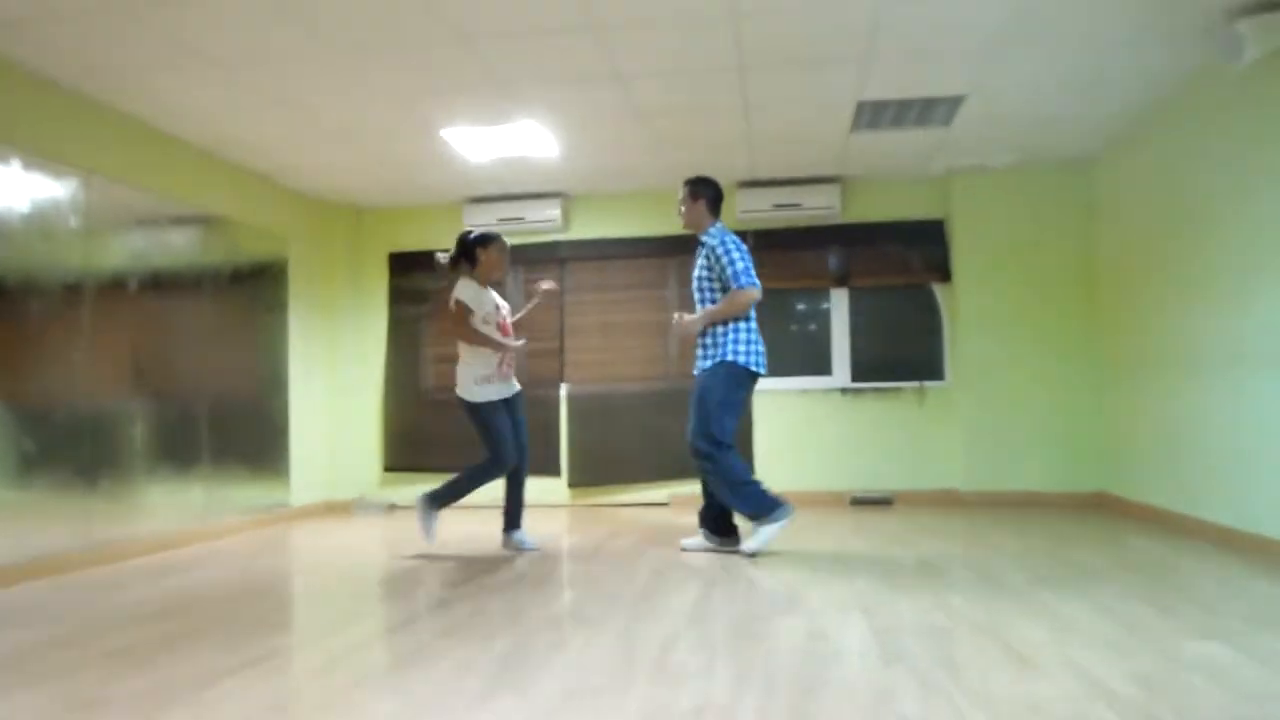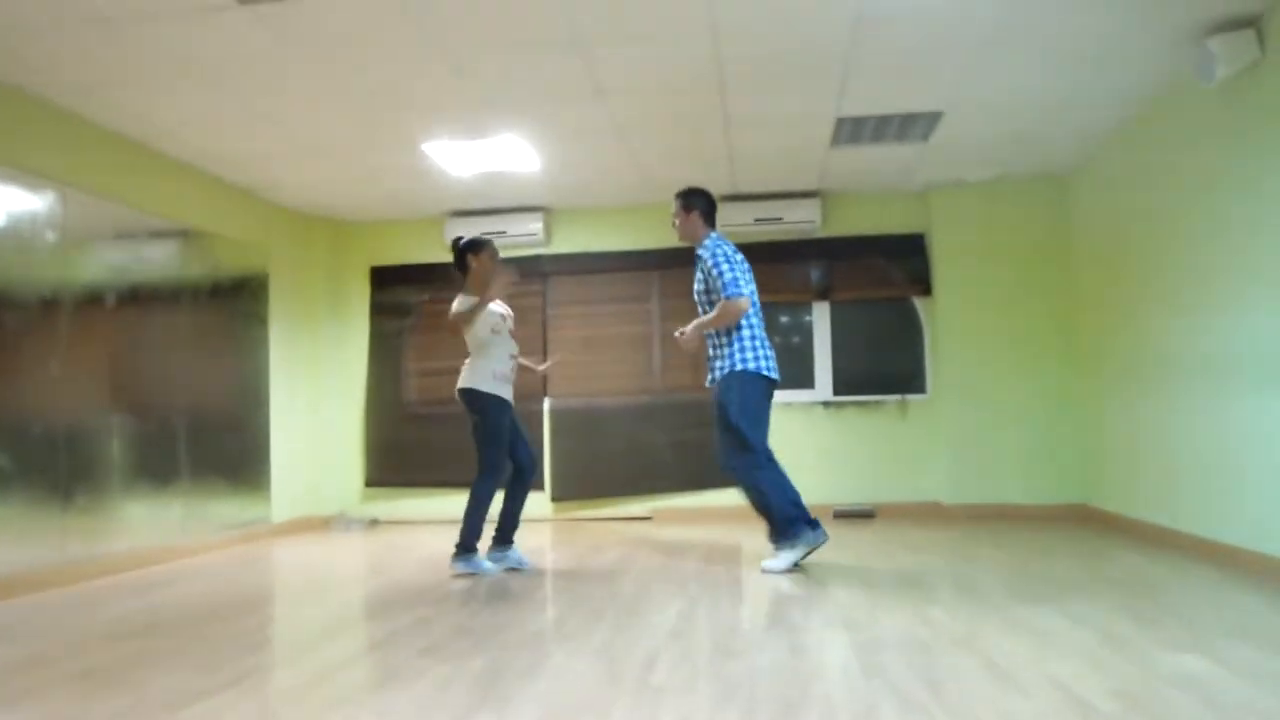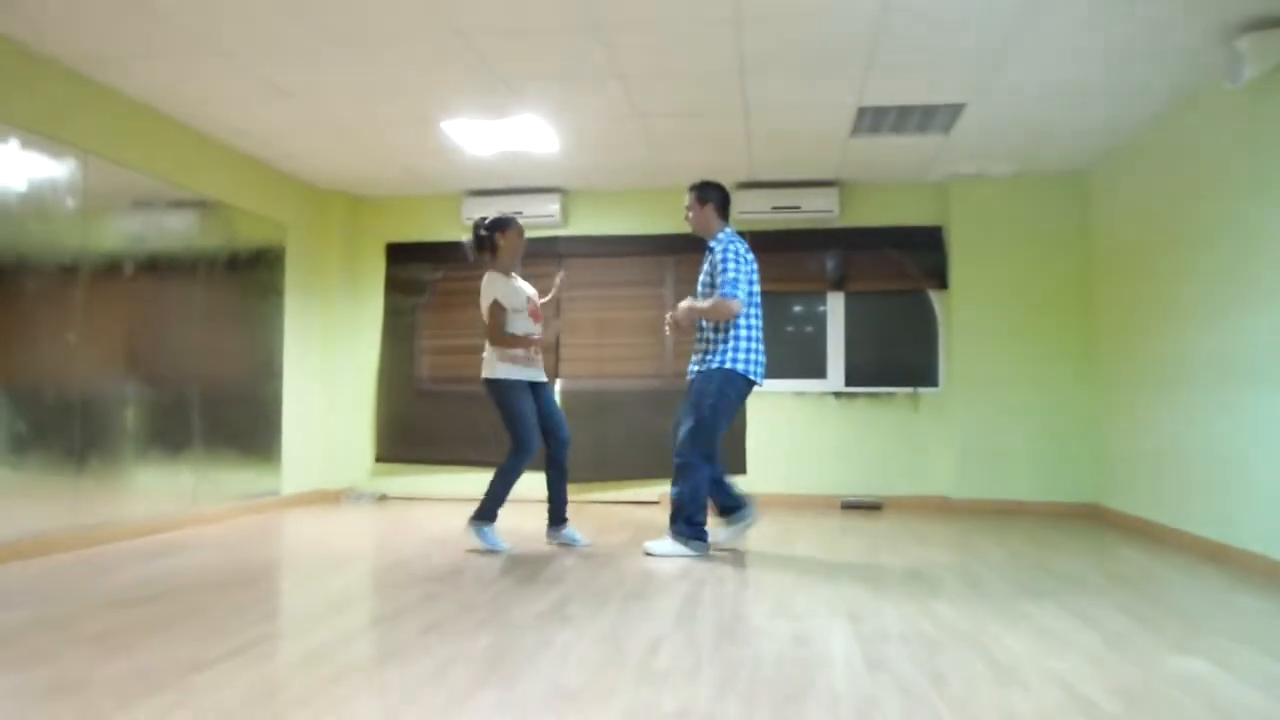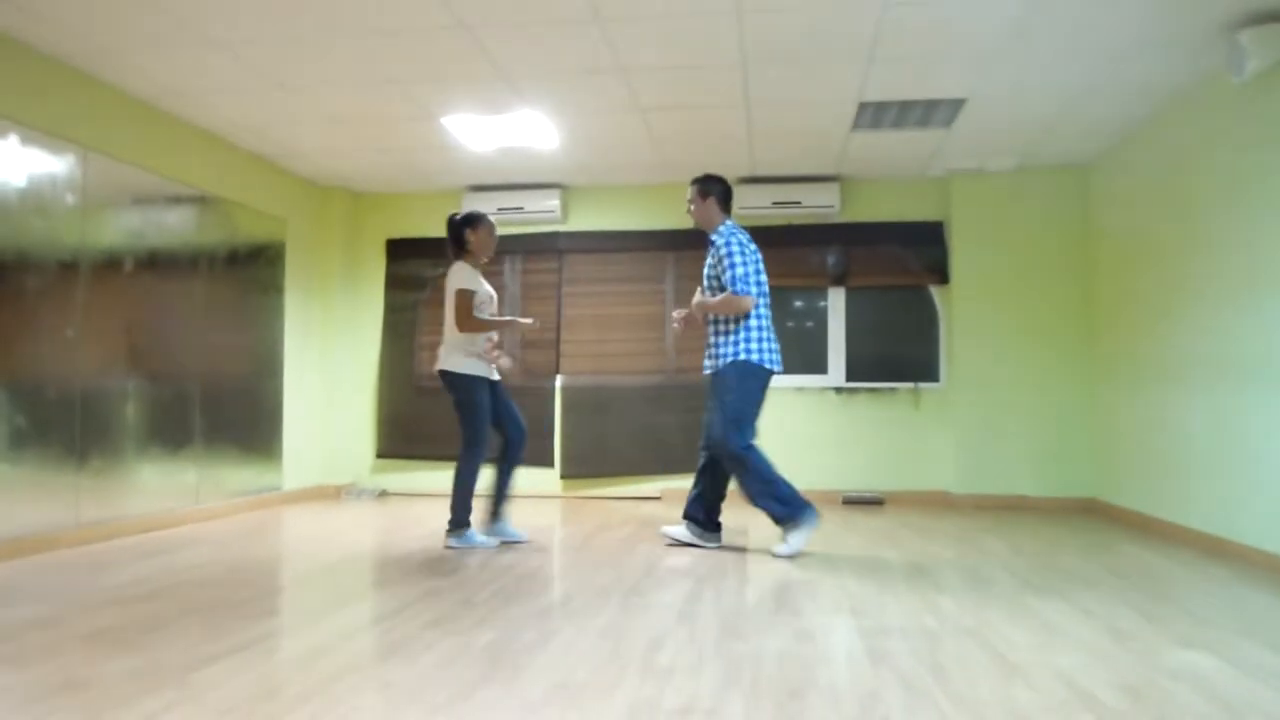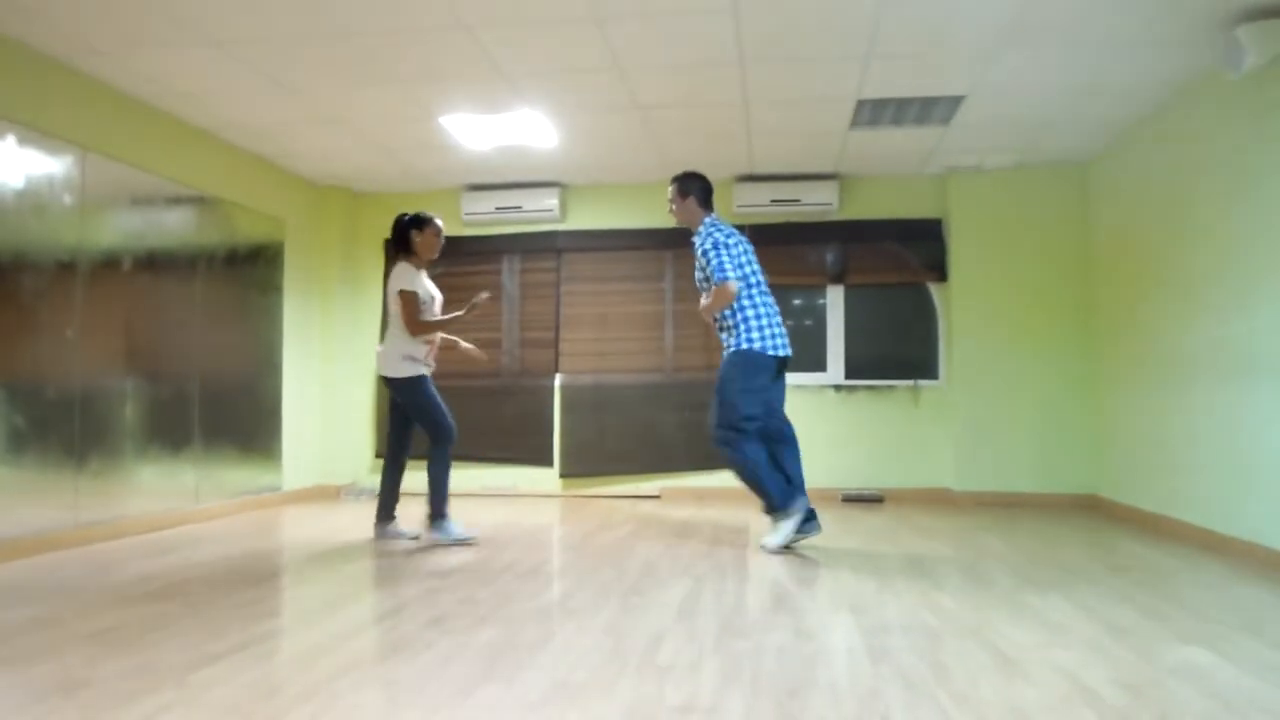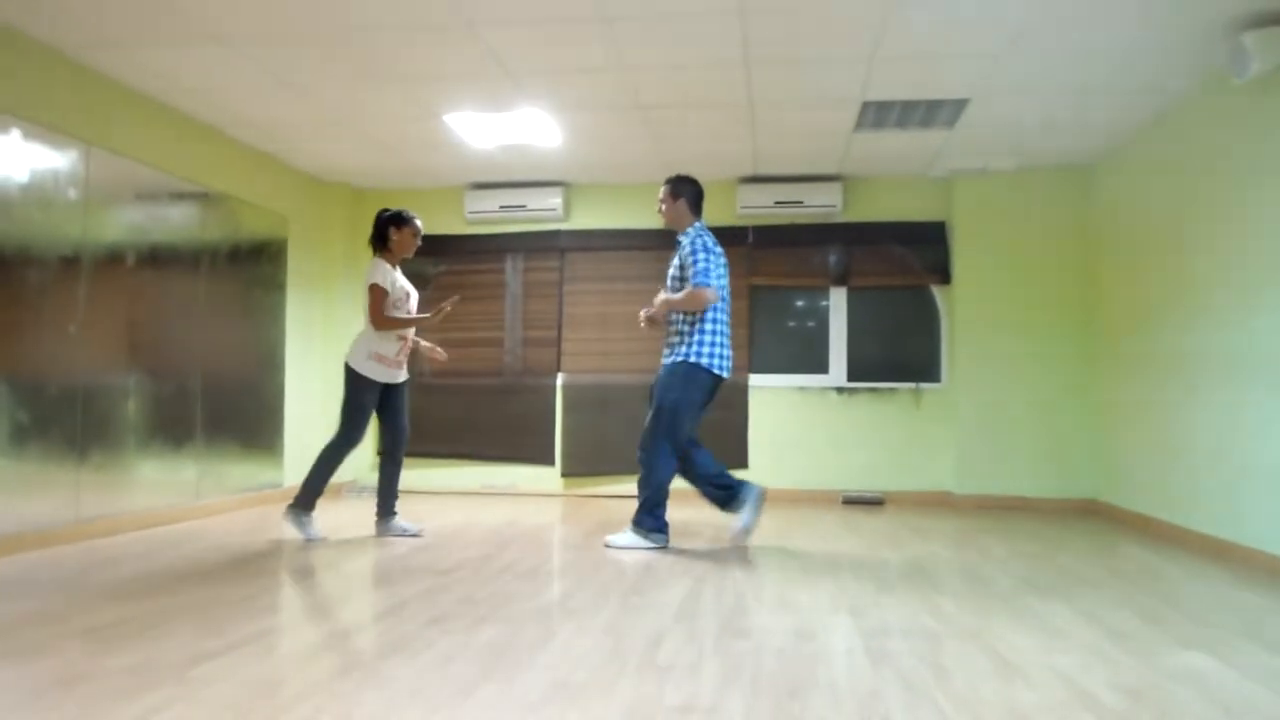
dt=0.4s
person 1, frame 1
left shoulder: (722, 245)
right shoulder: (711, 247)
left elbow: (749, 294)
left wrist: (701, 319)
right wrist: (695, 321)
left hip: (729, 358)
right hip: (719, 359)
left knee: (707, 442)
right knee: (714, 443)
left ankle: (768, 510)
right ankle: (719, 530)
person 1, frame 2
left shoulder: (714, 253)
right shoulder: (719, 253)
left elbow: (737, 306)
left wrist: (697, 328)
right wrist: (699, 333)
left hip: (741, 368)
right hip: (740, 368)
left knee: (743, 454)
right knee: (743, 454)
left ankle: (793, 530)
right ankle: (800, 527)
person 1, frame 3
left shoulder: (729, 250)
right shoulder: (720, 250)
left elbow: (729, 306)
left wrist: (691, 307)
right wrist: (684, 317)
left hip: (728, 364)
right hip: (718, 364)
left knee: (693, 447)
right knee: (697, 446)
left ankle: (688, 535)
right ankle: (734, 510)
person 1, frame 4
left shoulder: (731, 244)
right shoulder: (724, 245)
left elbow: (743, 303)
left wrist: (703, 303)
right wrist: (695, 315)
left hip: (743, 358)
right hip: (731, 358)
left knee: (731, 443)
right knee: (716, 441)
left ankle: (796, 515)
right ankle: (701, 524)
person 1, frame 5
left shoulder: (709, 238)
right shoulder: (729, 235)
left elbow: (729, 288)
left wrist: (708, 309)
right wrist: (715, 305)
left hip: (749, 347)
right hip: (767, 345)
left knee: (730, 431)
right knee: (772, 432)
left ankle: (785, 503)
right ankle: (798, 516)
person 1, frame 6
left shoulder: (697, 243)
right shoulder: (694, 244)
left elbow: (704, 295)
left wrist: (667, 302)
right wrist: (660, 315)
left hip: (694, 358)
right hip: (698, 359)
left knee: (659, 440)
right knee: (677, 442)
left ankle: (649, 528)
right ankle: (737, 495)
person 2, frame 1
left shoulder: (489, 292)
right shoulder: (467, 287)
left elbow: (506, 327)
right elbow: (459, 329)
left wrist: (535, 299)
right wrist: (504, 345)
left hip: (507, 387)
right hip: (480, 389)
left knee: (519, 456)
right knee: (503, 460)
left ankle: (512, 529)
right ankle: (434, 501)
person 2, frame 2
left shoulder: (492, 297)
right shoulder: (467, 301)
right elbow: (456, 322)
left wrist: (532, 366)
right wrist: (487, 298)
left hip: (496, 392)
right hip: (481, 389)
left knee: (526, 466)
right knee: (494, 468)
left ankle: (502, 544)
right ankle: (465, 553)
person 2, frame 3
left shoulder: (513, 277)
right shoulder: (494, 282)
right elbow: (496, 338)
left wrist: (552, 295)
right wrist: (539, 340)
left hip: (532, 374)
right hip: (506, 375)
left knee: (559, 441)
right knee: (525, 447)
left ankle: (558, 524)
right ankle: (483, 519)
person 2, frame 4
left shoulder: (475, 275)
right shoulder: (463, 273)
right elbow: (464, 323)
left wrist: (495, 352)
right wrist: (513, 323)
left hip: (482, 371)
right hip: (463, 369)
left knee: (516, 435)
right knee: (476, 445)
left ankle: (497, 517)
right ankle: (459, 528)
person 2, frame 5
left shoulder: (421, 275)
right shoulder: (404, 273)
right elbow: (414, 327)
left wrist: (457, 342)
right wrist: (464, 313)
left hip: (413, 370)
right hip: (402, 369)
left knee: (398, 446)
right knee: (444, 434)
left ankle: (385, 521)
right ankle: (438, 520)
person 2, frame 6
left shoulder: (397, 273)
right shoulder: (381, 269)
right elbow: (379, 321)
left wrist: (419, 344)
right wrist: (429, 318)
left hip: (394, 371)
right hip: (368, 368)
left knee: (397, 441)
right knee: (349, 437)
left ankle: (386, 517)
right ankle: (301, 508)
